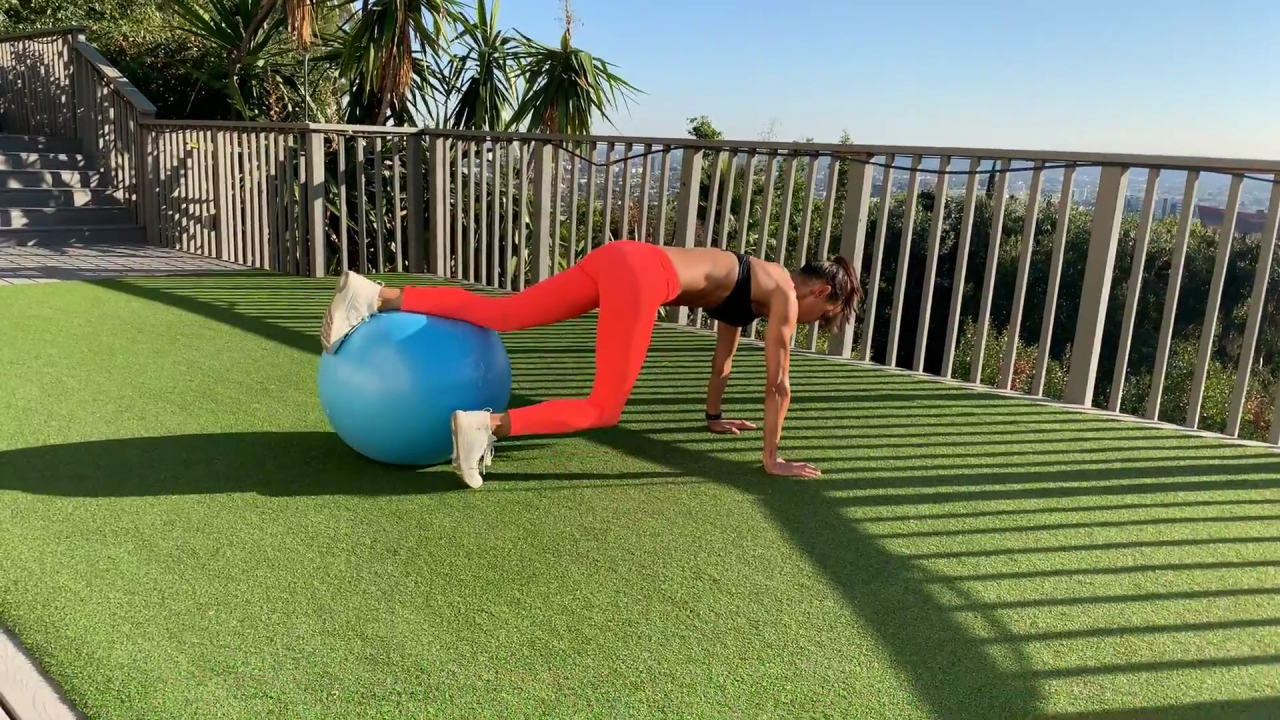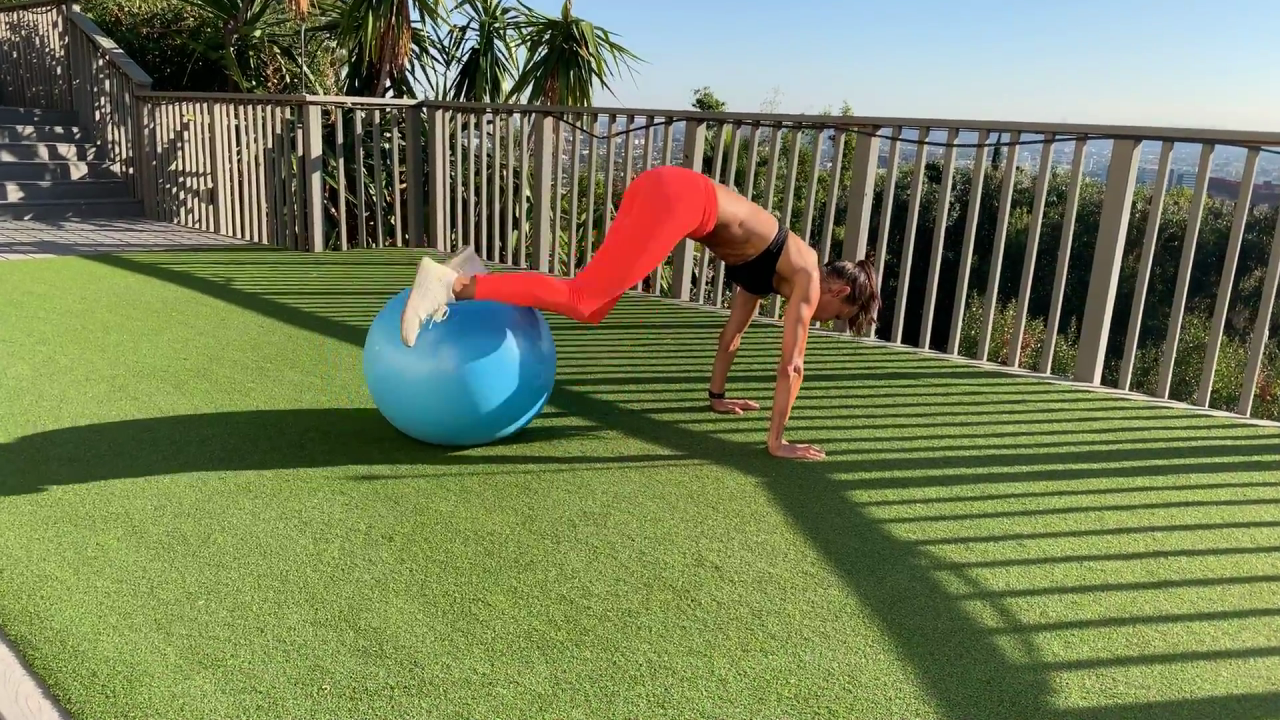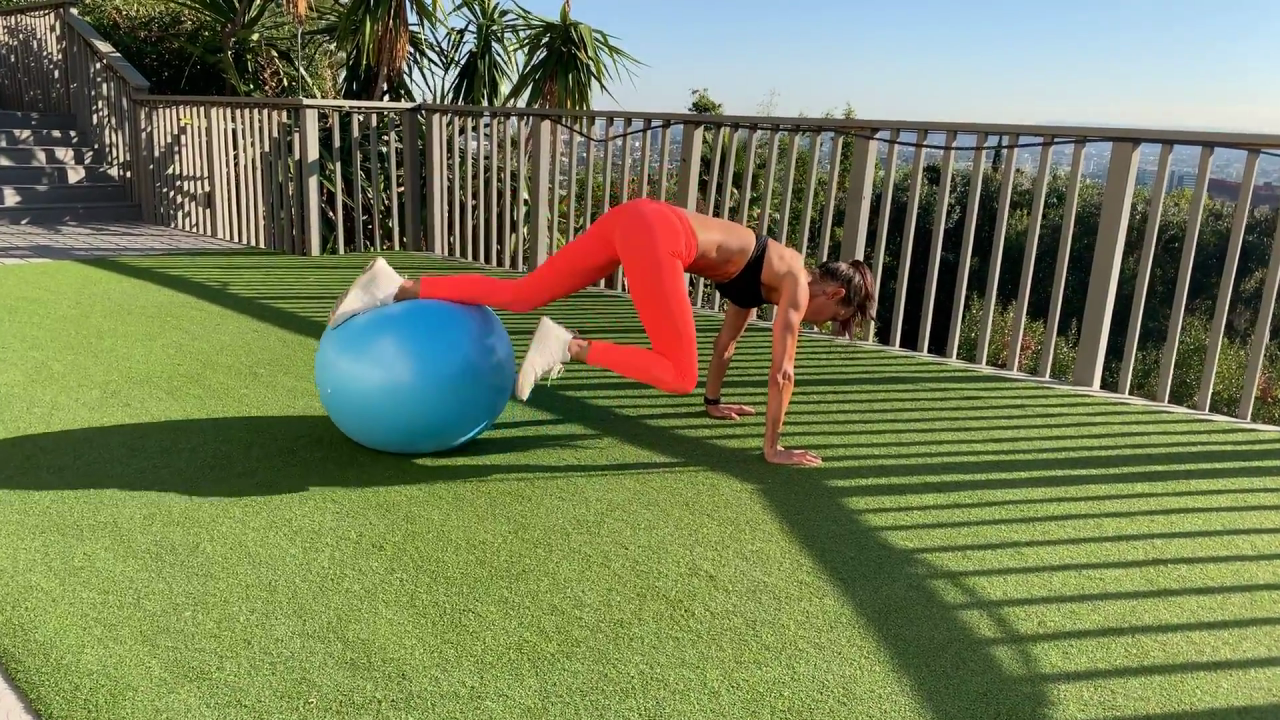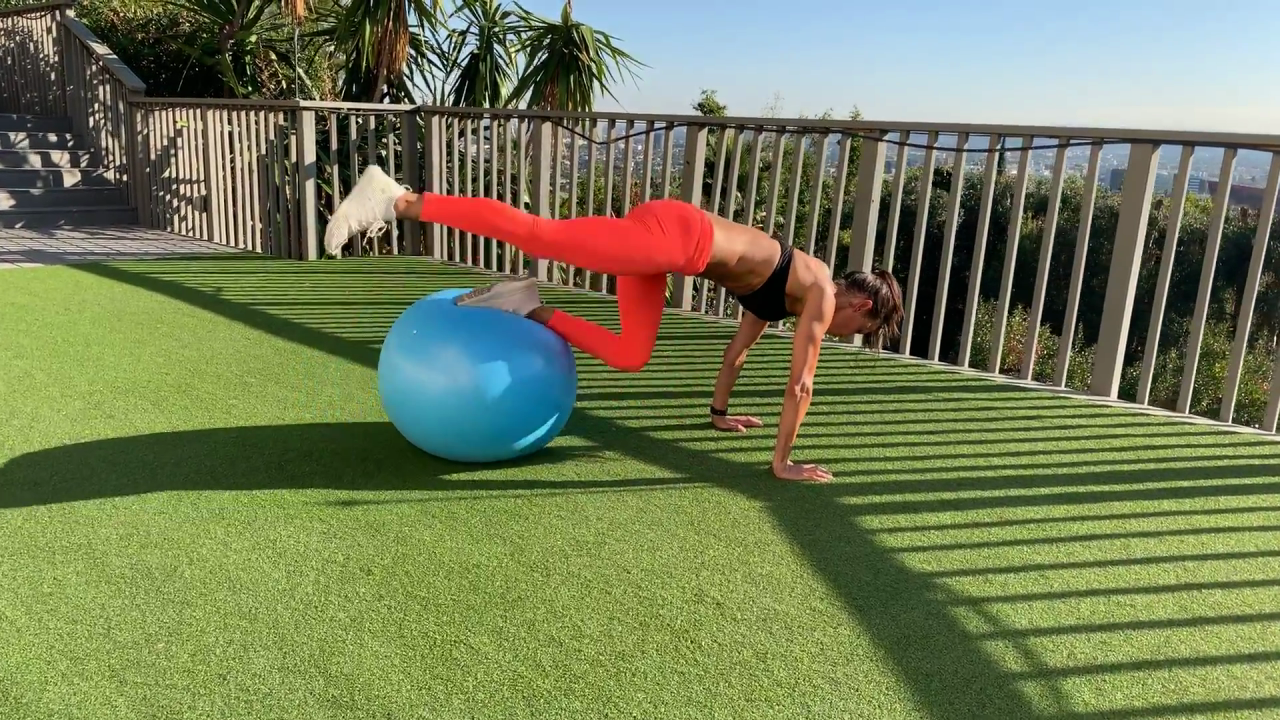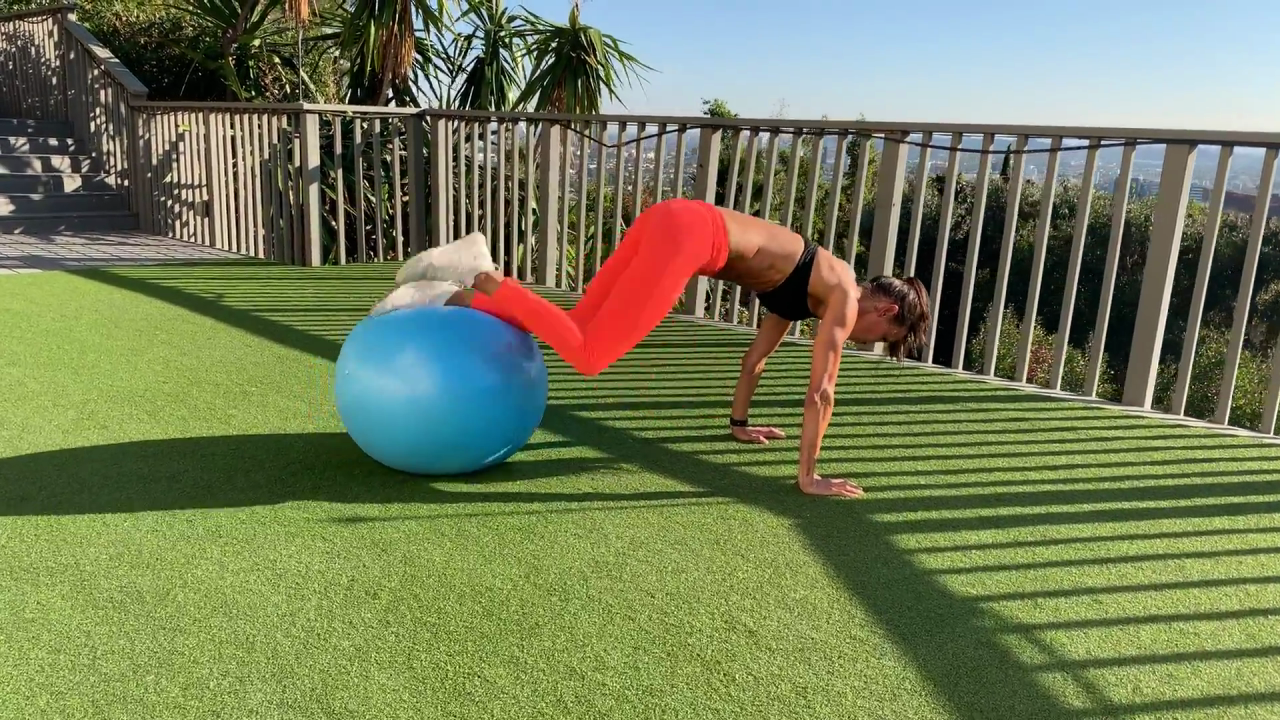
dt=1s
person 1, frame 1
left shoulder: (751, 286)
right shoulder: (785, 293)
left elbow: (724, 352)
right elbow: (778, 383)
left wrist: (714, 416)
right wrist: (771, 458)
left hip: (617, 260)
right hip: (639, 275)
left knee: (493, 312)
right knee: (603, 409)
left ankle: (371, 296)
right ankle: (488, 424)
person 1, frame 2
left shoulder: (772, 271)
right shoulder: (809, 277)
left elbow: (732, 329)
right elbow: (791, 364)
left wrist: (717, 396)
right wrist: (777, 440)
left hip: (657, 186)
right hip: (676, 197)
left knee: (589, 305)
right knee: (580, 300)
left ankle: (472, 277)
right ankle: (452, 285)
person 1, frame 3
left shoulder: (760, 280)
right shoulder: (796, 282)
left elbow: (726, 339)
right elbow: (782, 372)
left wrist: (714, 403)
right wrist: (773, 446)
left hip: (630, 219)
right hip: (653, 234)
left knee: (520, 293)
right knee: (679, 377)
left ankle: (393, 288)
right ankle: (572, 347)
person 1, frame 4
left shoulder: (782, 294)
right shoulder: (822, 295)
left elbow: (737, 349)
right elbow: (800, 385)
left wrist: (719, 413)
right wrist: (782, 462)
left hip: (658, 223)
right hip: (668, 235)
left knee: (630, 356)
right knee: (533, 233)
left ankle: (529, 308)
right ankle: (394, 199)
person 1, frame 5
left shoulder: (810, 290)
right shoulder: (844, 297)
left elbow: (757, 352)
right elbow: (820, 391)
left wrist: (739, 423)
right wrist: (807, 476)
left hip: (670, 220)
right hip: (684, 234)
left knee: (580, 324)
right knee: (586, 356)
left ankle: (454, 299)
right ankle: (479, 274)
